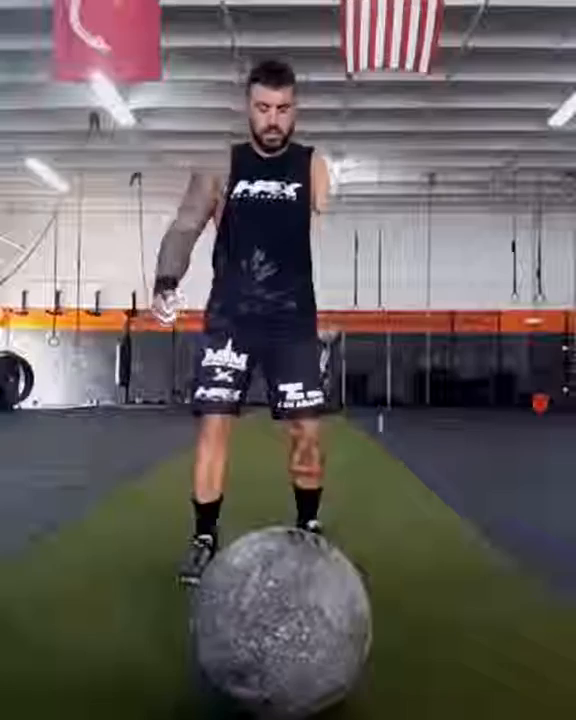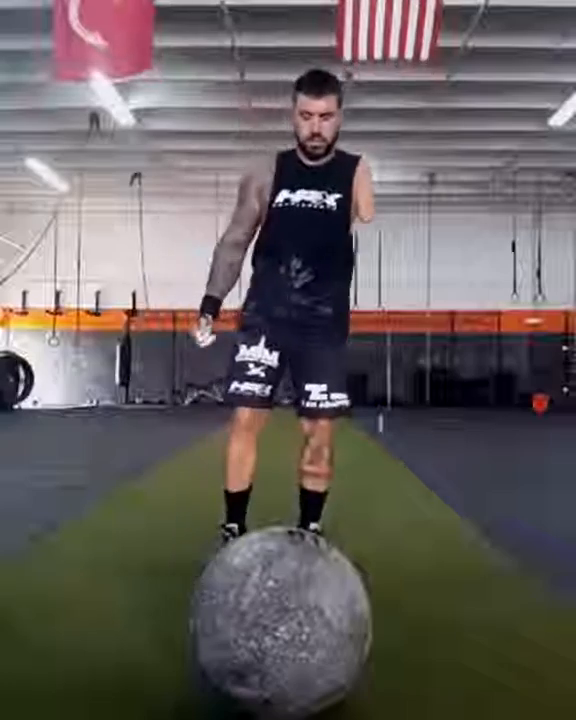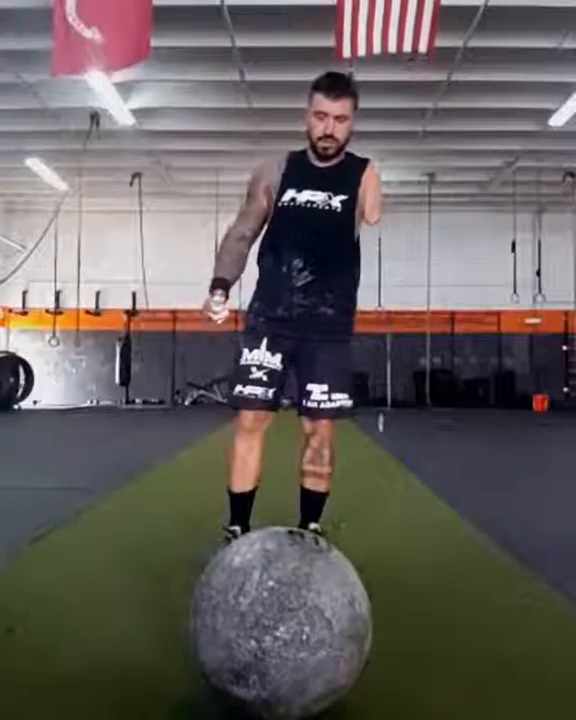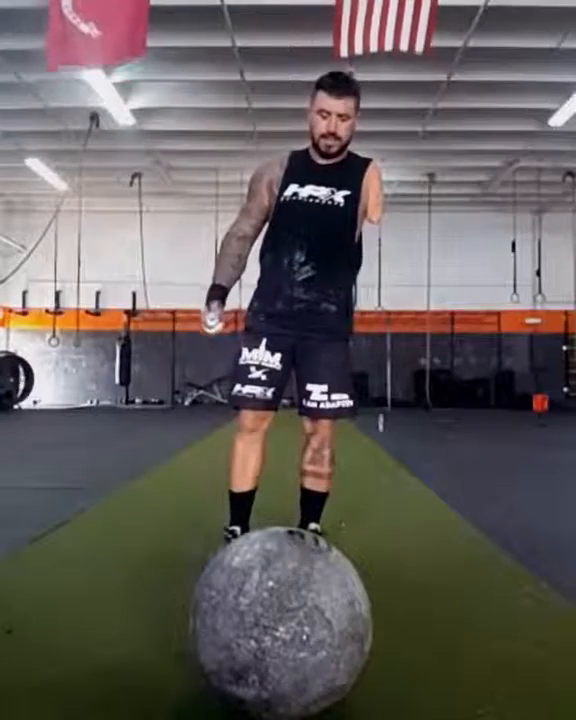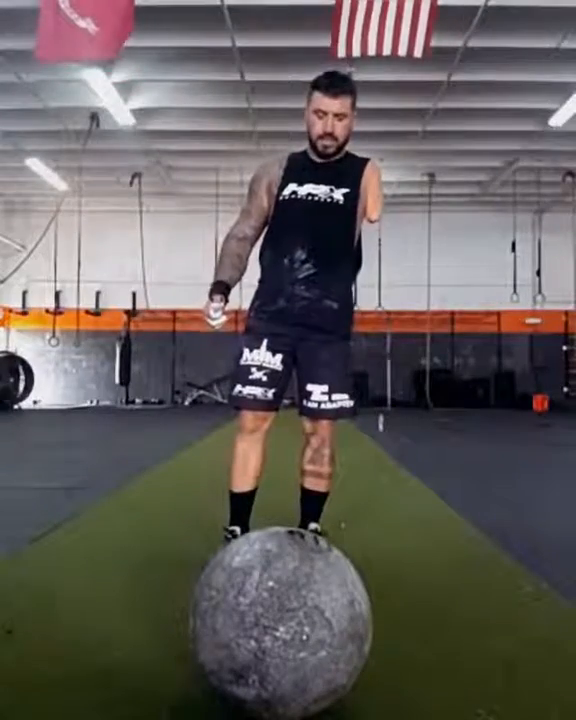
dt=0.4s
person 1, frame 1
left shoulder: (311, 164)
right shoulder: (221, 167)
right elbow: (185, 228)
right wrist: (165, 283)
left hip: (294, 318)
right hip: (230, 316)
left knee: (306, 429)
right knee: (214, 425)
left ankle: (309, 529)
right ankle: (205, 538)
person 1, frame 2
left shoulder: (355, 172)
right shoulder: (266, 173)
right elbow: (235, 241)
right wrist: (210, 303)
left hip: (324, 324)
right hip: (265, 316)
left knee: (319, 429)
right knee: (245, 420)
left ankle: (309, 531)
right ankle: (233, 530)
person 1, frame 3
left shoulder: (364, 176)
right shoulder: (275, 172)
right elbow: (242, 233)
right wrist: (220, 285)
left hip: (328, 326)
right hip: (269, 317)
left knee: (320, 430)
right knee: (250, 421)
left ankle: (309, 533)
right ankle: (236, 533)
person 1, frame 4
left shoulder: (366, 175)
right shoulder: (277, 171)
right elbow: (242, 233)
right wrist: (218, 292)
left hip: (328, 325)
right hip: (269, 317)
left knee: (320, 429)
right knee: (251, 420)
left ankle: (310, 532)
right ankle: (237, 532)
person 1, frame 5
left shoulder: (364, 173)
right shoulder: (275, 172)
right elbow: (243, 234)
right wrist: (220, 288)
left hip: (328, 325)
right hip: (269, 317)
left knee: (320, 429)
right knee: (252, 421)
left ankle: (309, 532)
right ankle: (236, 532)
